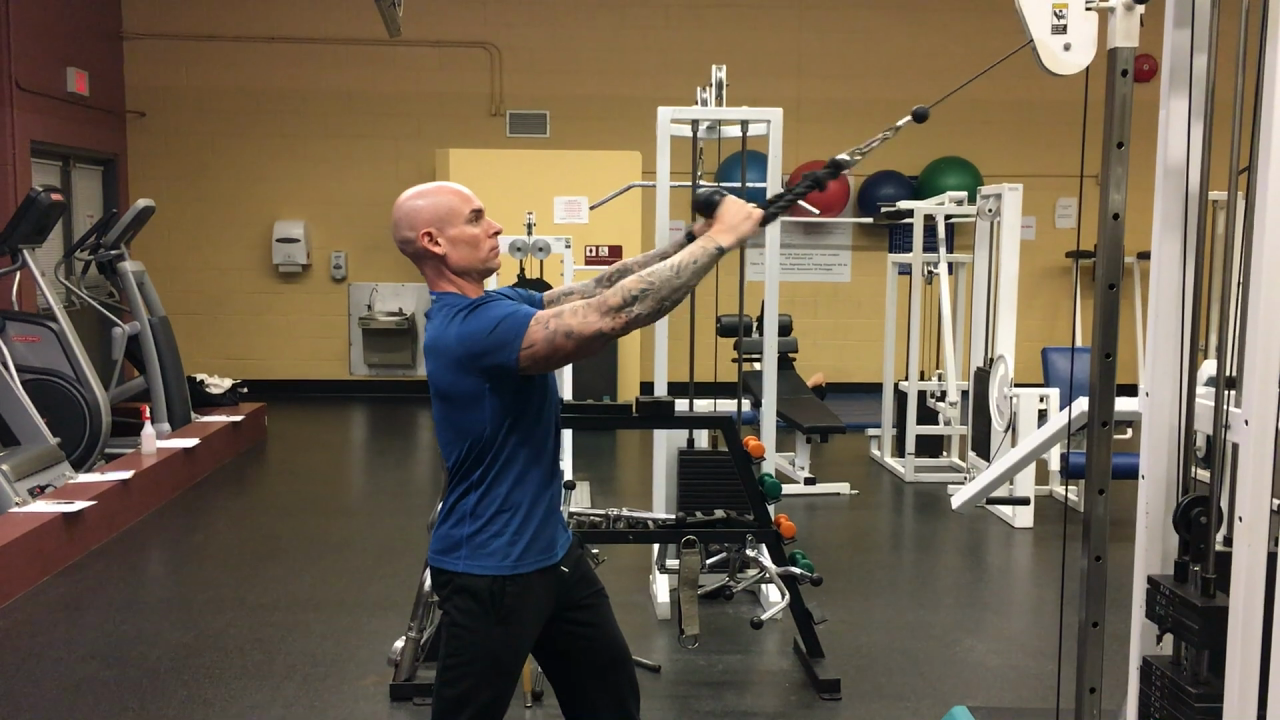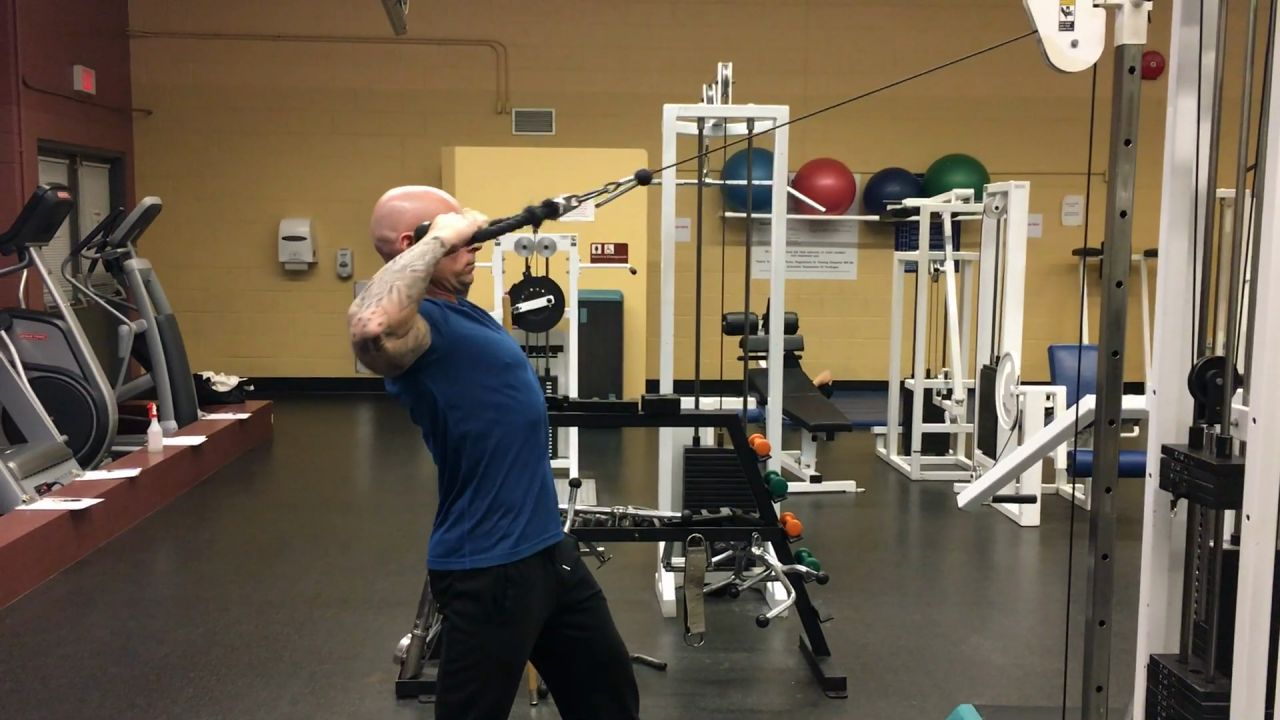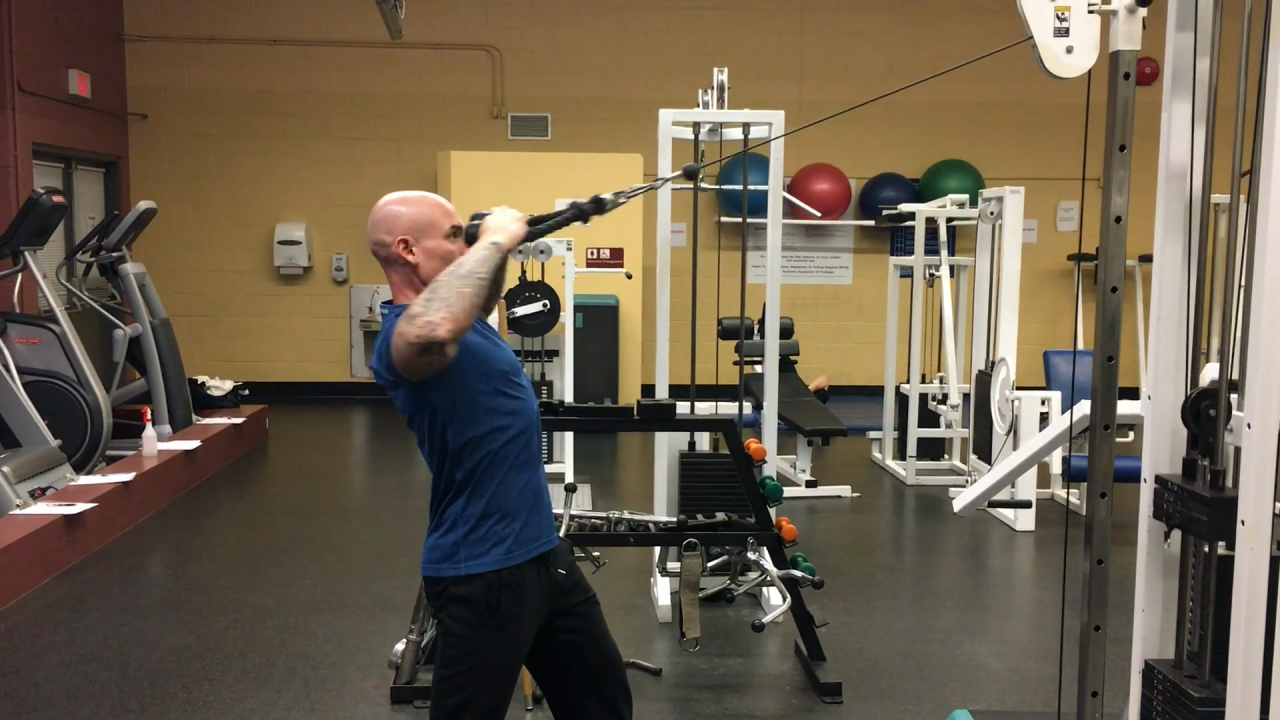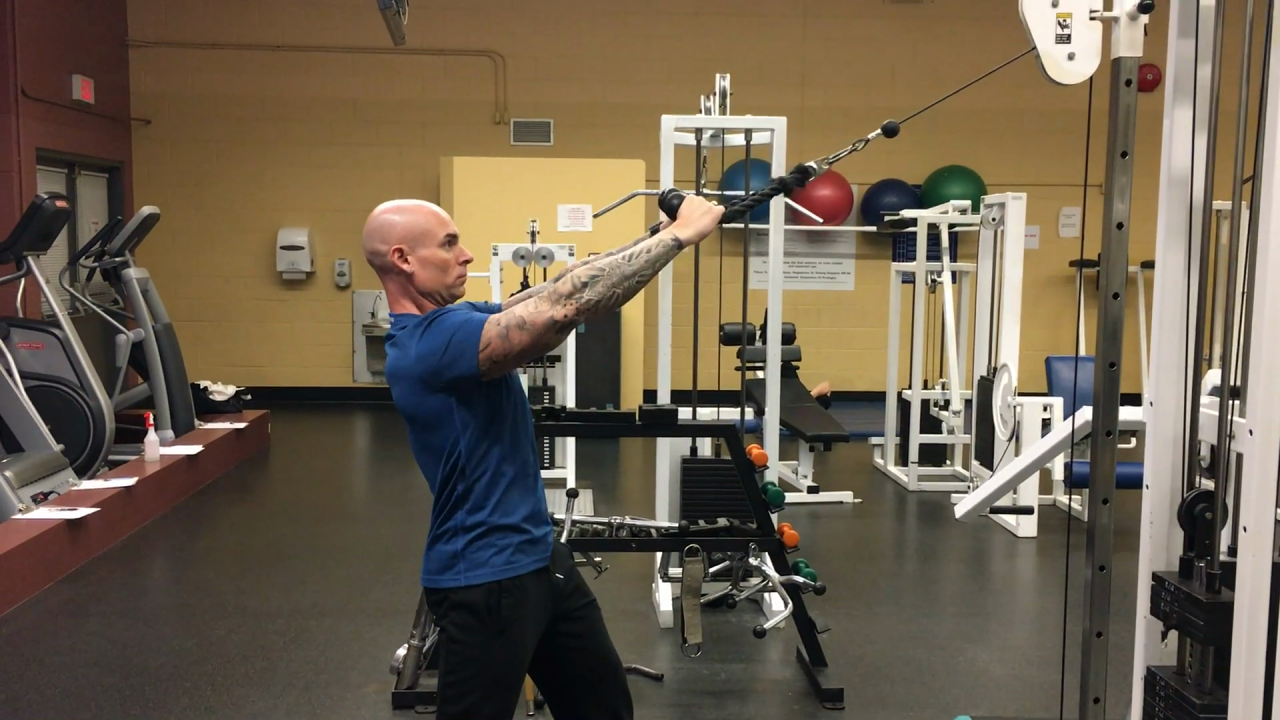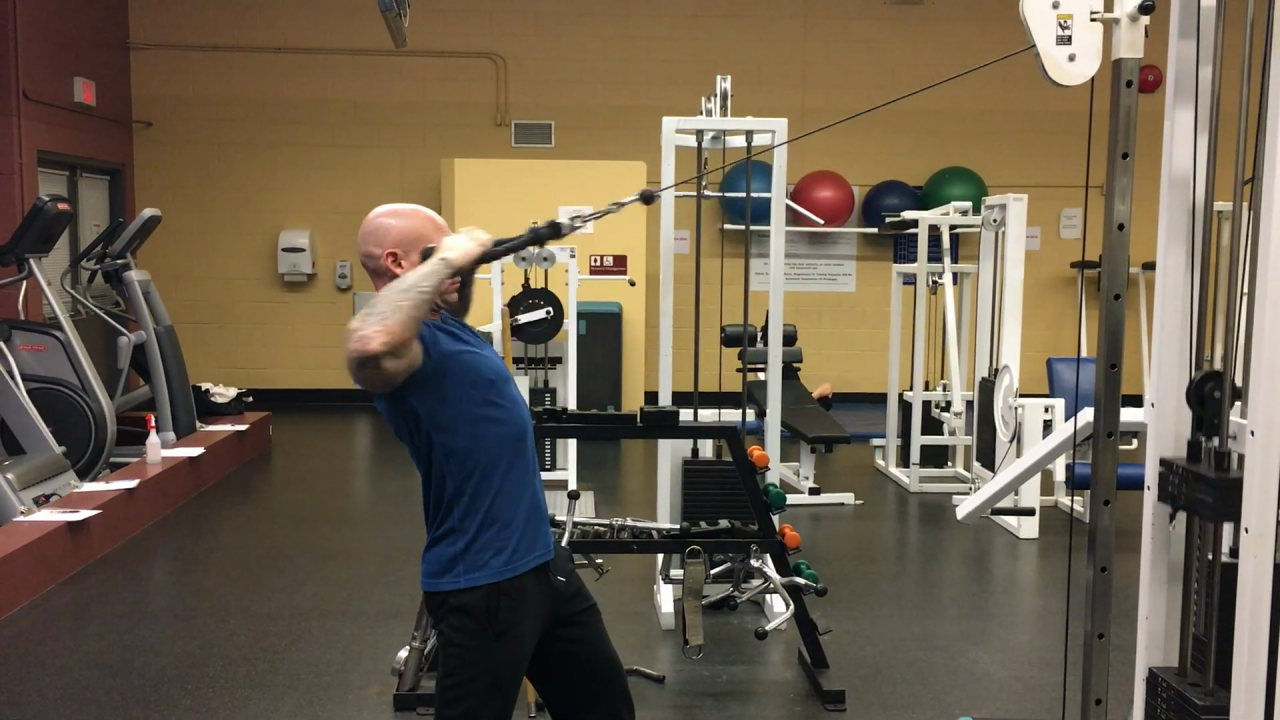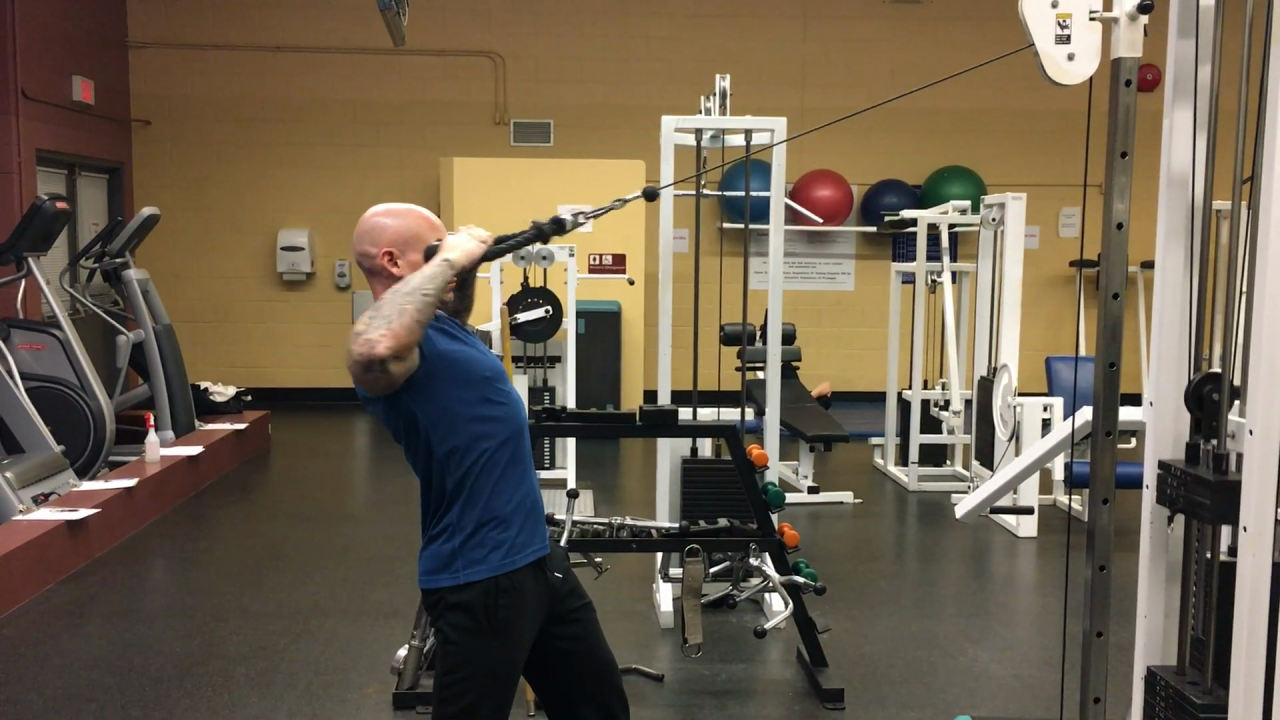
dt=0.7s
person 1, frame 1
left shoulder: (497, 303)
right shoulder: (470, 329)
left elbow: (598, 289)
right elbow: (611, 318)
left wrist: (693, 237)
right wrist: (718, 239)
left hip: (549, 549)
right hip: (490, 570)
person 1, frame 2
left shoulder: (450, 310)
right shoulder: (413, 324)
right elbow: (369, 325)
left wrist: (466, 238)
right wrist: (442, 236)
left hip: (547, 546)
right hip: (488, 566)
person 1, frame 3
left shoulder: (437, 316)
right shoulder: (409, 334)
left elbow: (476, 304)
right elbow: (436, 331)
left wrist: (497, 241)
right wrist: (493, 242)
left hip: (539, 548)
right hip: (483, 570)
person 1, frame 4
left shoulder: (444, 324)
right shoulder: (431, 343)
left elbow: (547, 296)
right elbow: (565, 307)
left wrist: (659, 234)
right wrist: (679, 235)
left hip: (538, 555)
right hip: (486, 579)
person 1, frame 5
left shoulder: (437, 328)
right shoulder: (401, 341)
right elbow: (368, 346)
left wrist: (466, 263)
right wrist: (443, 260)
left hip: (539, 558)
right hip: (485, 580)
person 1, frame 6
left shoulder: (432, 324)
right shoulder: (398, 341)
right elbow: (372, 349)
left wrist: (467, 262)
right wrist: (446, 260)
left hip: (535, 555)
right hip: (482, 577)
